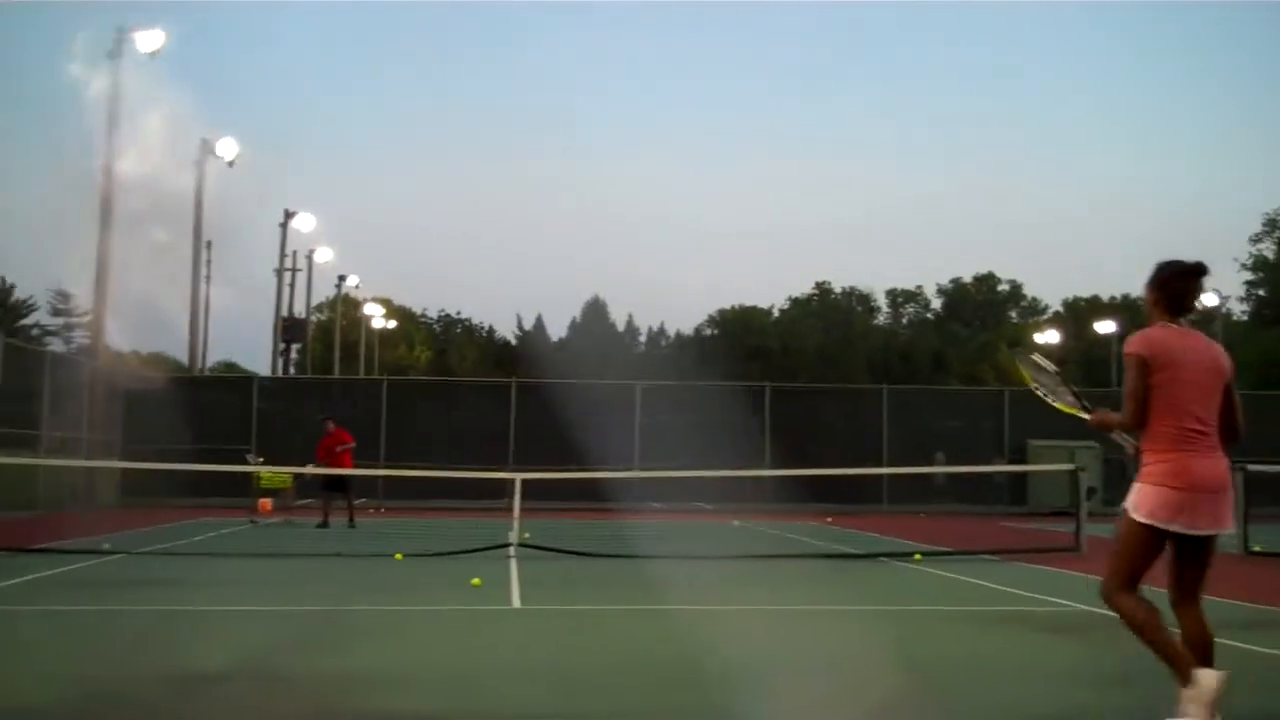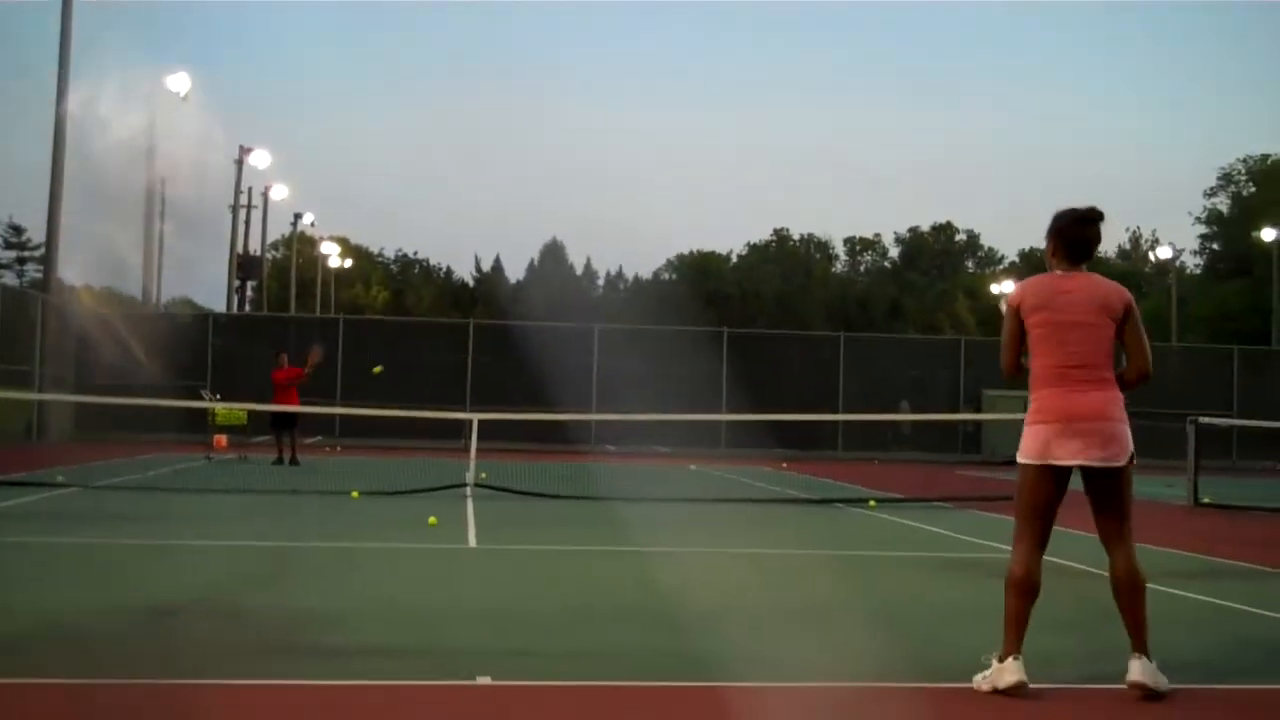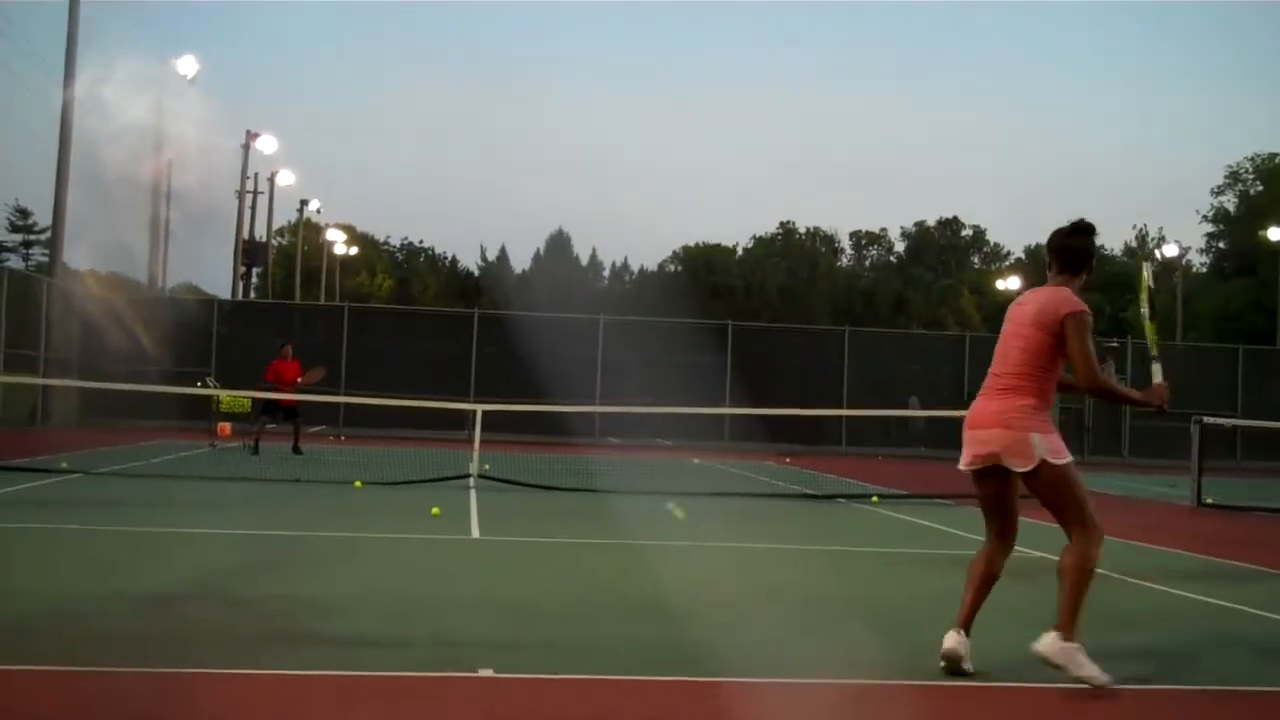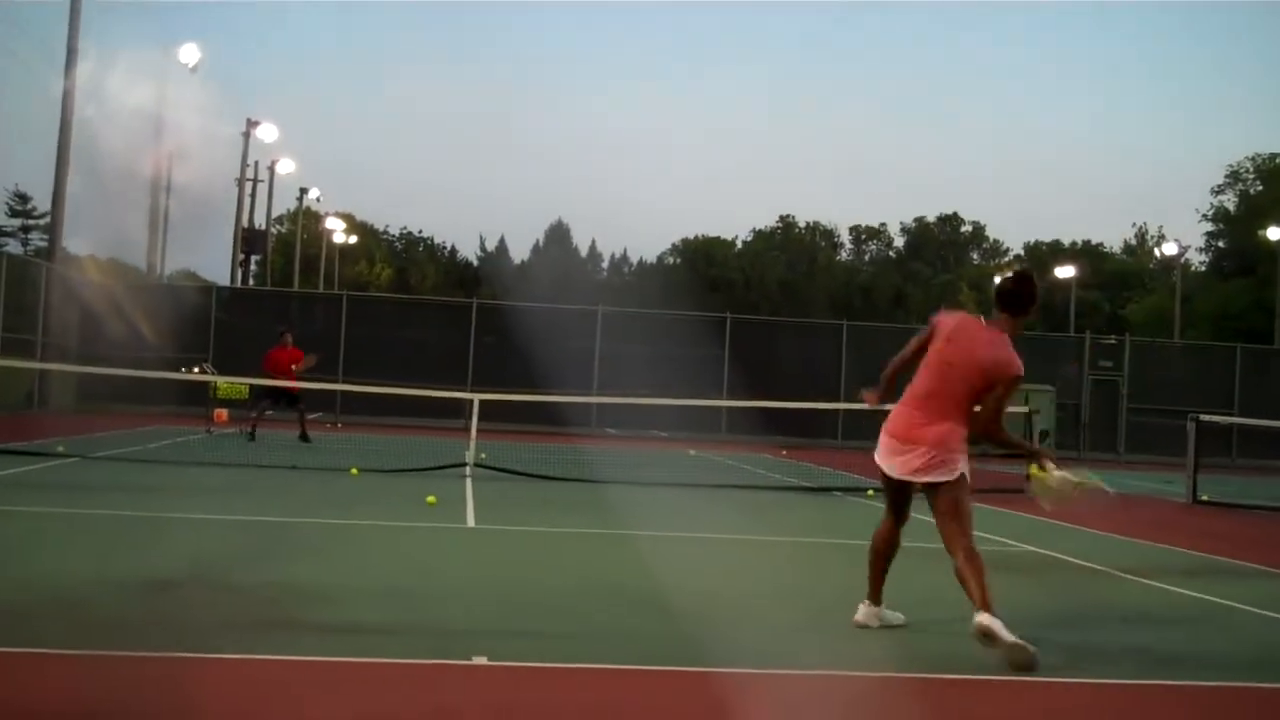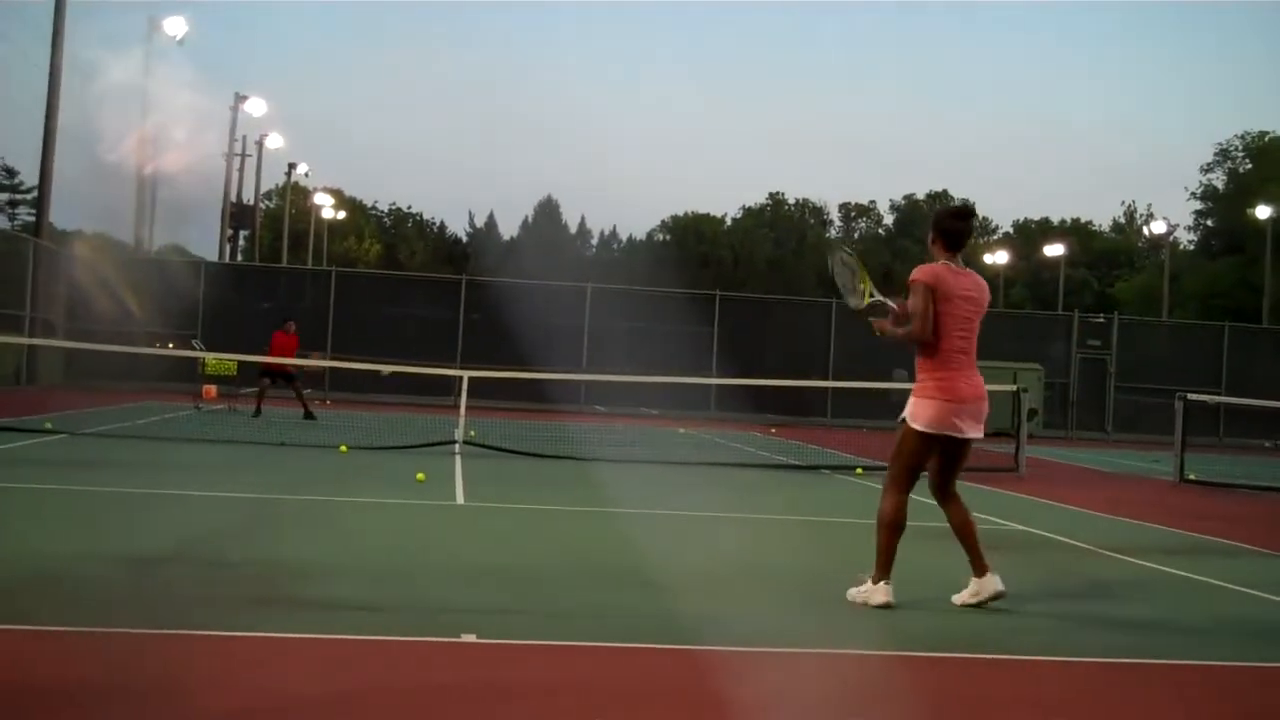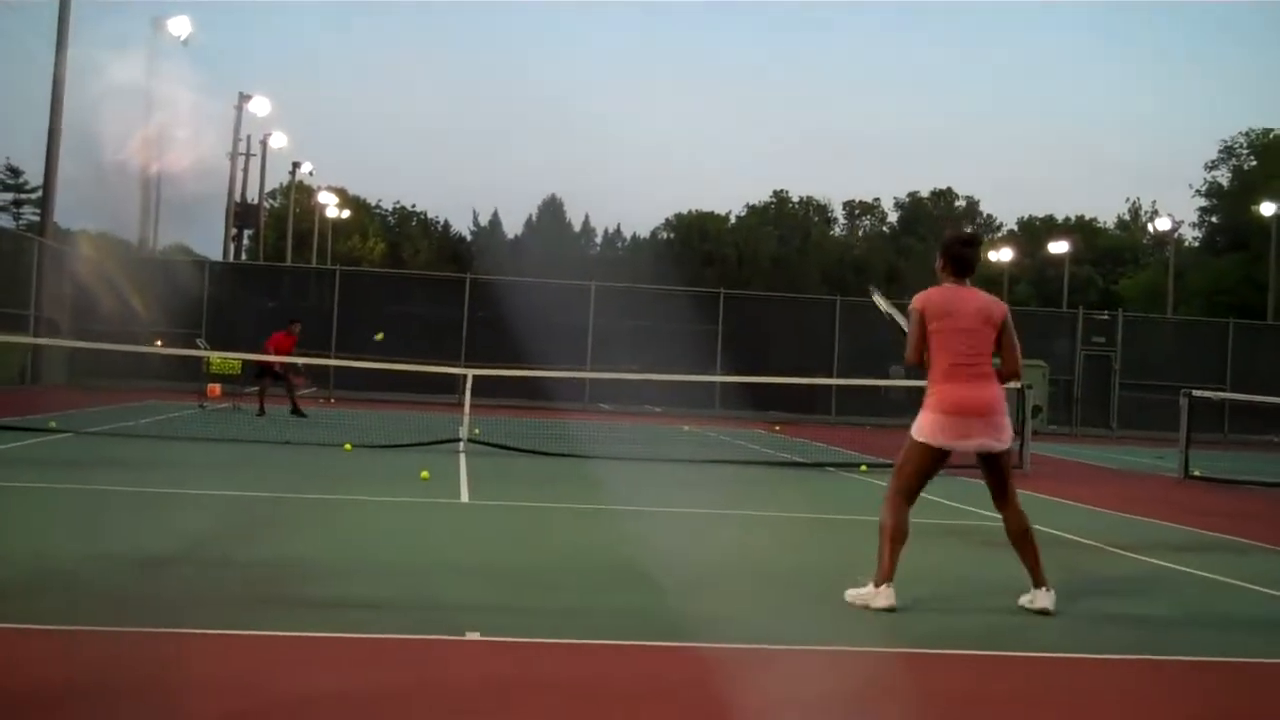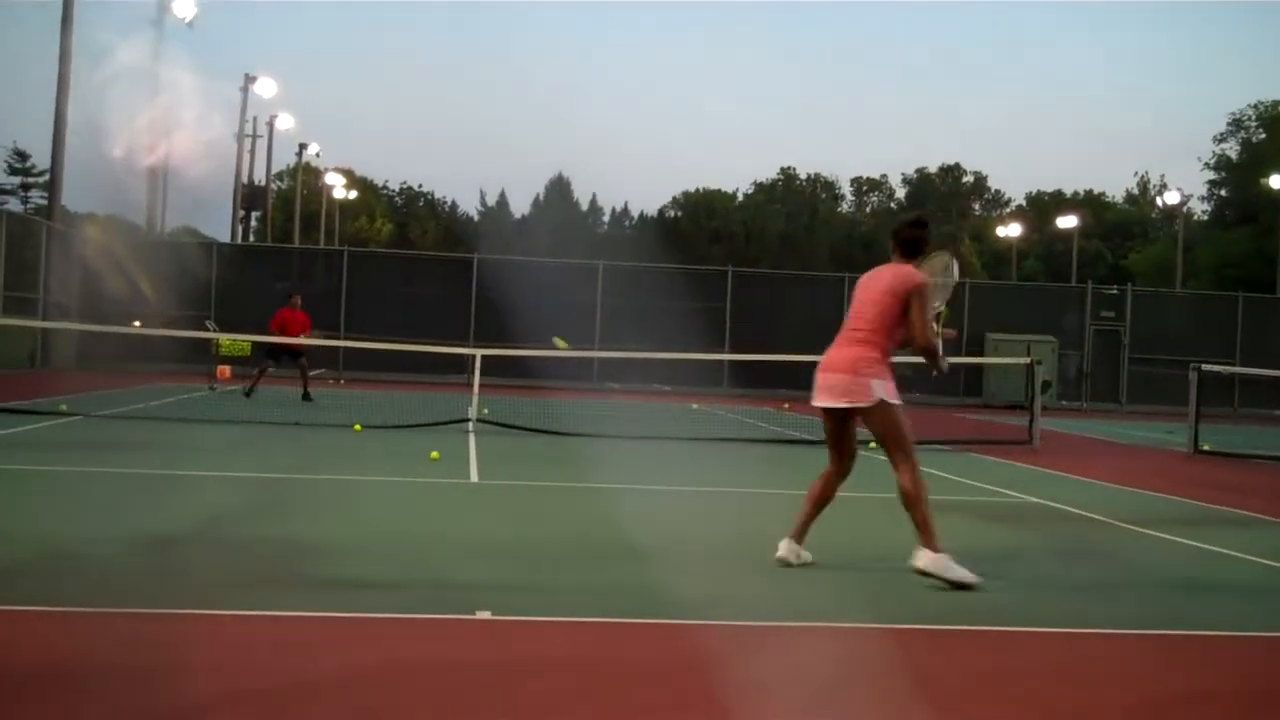
dt=0.5s
person 1, frame 1
left shoulder: (1142, 343)
right shoulder: (1216, 353)
left elbow: (1135, 419)
right elbow: (1233, 431)
left wrist: (1107, 420)
left hip: (1166, 484)
right hip: (1212, 483)
left knee: (1118, 589)
right knee: (1187, 601)
left ankle: (1195, 678)
person 1, frame 2
left shoulder: (1025, 293)
right shoulder: (1117, 296)
left elbow: (1010, 366)
right elbow: (1141, 368)
left hip: (1049, 423)
right hip: (1105, 422)
left knee: (1028, 546)
right knee: (1119, 546)
left ankle: (1010, 662)
right ankle: (1141, 660)
person 1, frame 3
left shoulder: (1021, 303)
right shoulder: (1072, 307)
right elbow: (1090, 381)
left wrist: (1065, 379)
right wrist: (1145, 398)
left hip: (979, 424)
right hip: (1022, 427)
left knee: (999, 538)
right knee: (1085, 533)
left ankle: (959, 633)
right ankle: (1062, 638)
person 1, frame 4
left shoulder: (949, 320)
right shoulder: (1009, 364)
left elbow: (898, 363)
right elbow: (991, 431)
left wrist: (878, 392)
right wrist: (1028, 450)
left hip: (899, 433)
right hip: (941, 447)
left knee: (894, 517)
right knee: (960, 540)
left ankle: (872, 605)
right ankle: (986, 617)
person 1, frame 5
left shoulder: (926, 274)
right shoulder: (980, 286)
left elbow: (923, 336)
left wrist: (890, 327)
right wrist: (908, 314)
left hip: (936, 396)
right hip: (972, 397)
left knee: (896, 487)
right knee: (943, 489)
left ankle: (879, 584)
right ankle: (984, 577)
person 1, frame 6
left shoulder: (924, 301)
right shoulder: (996, 307)
left elbow: (915, 359)
right elbow: (1013, 369)
left hip: (942, 410)
right hip: (989, 411)
left knee: (898, 498)
right knee: (1007, 504)
left ankle: (882, 586)
right ankle: (1041, 589)
person 1, frame 7
left shoulder: (868, 278)
right shoulder: (915, 281)
right elbow: (920, 340)
left wrist: (899, 337)
right wrist: (937, 360)
left hip: (830, 371)
right hip: (865, 374)
left knee: (839, 466)
right knee: (906, 463)
left ankle: (792, 542)
right ankle: (930, 551)
